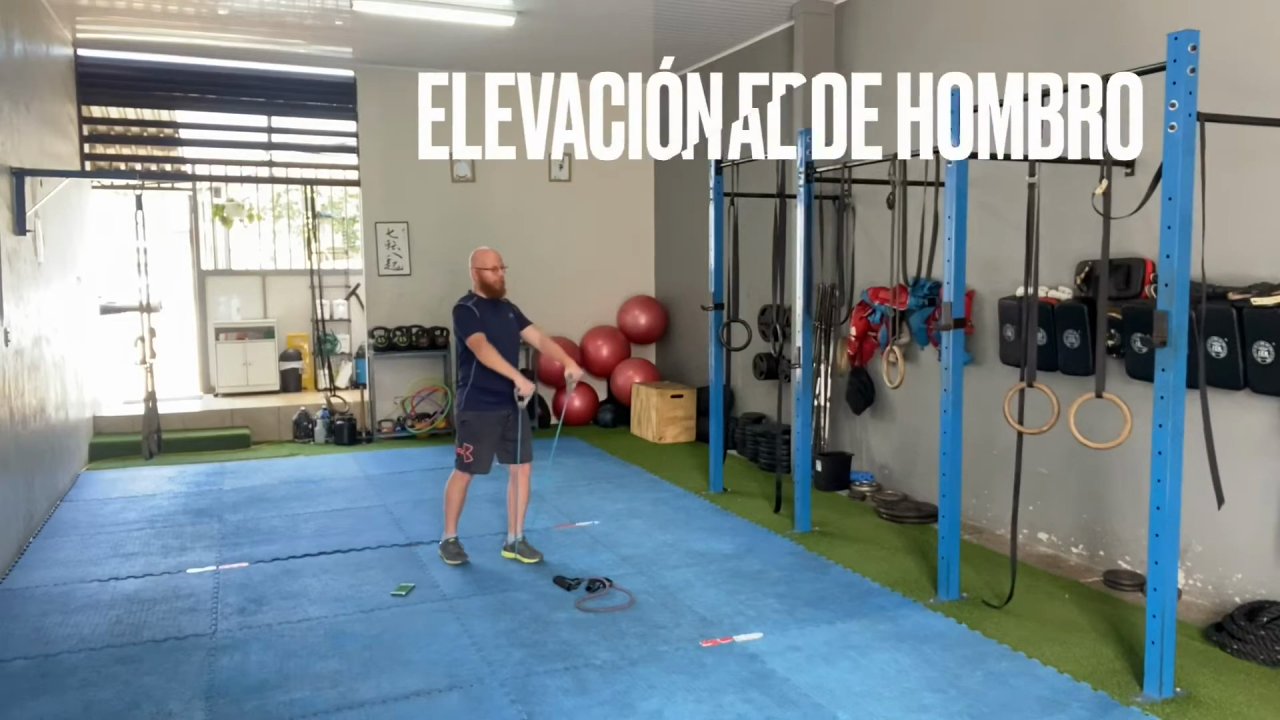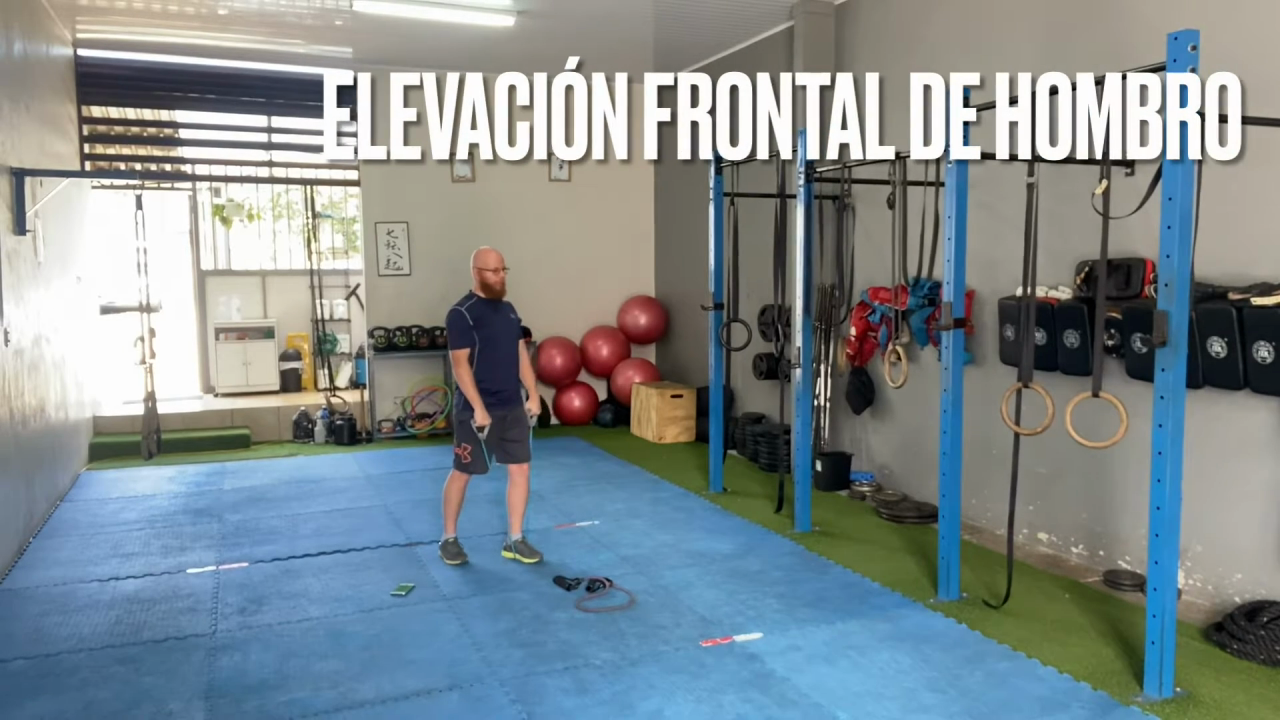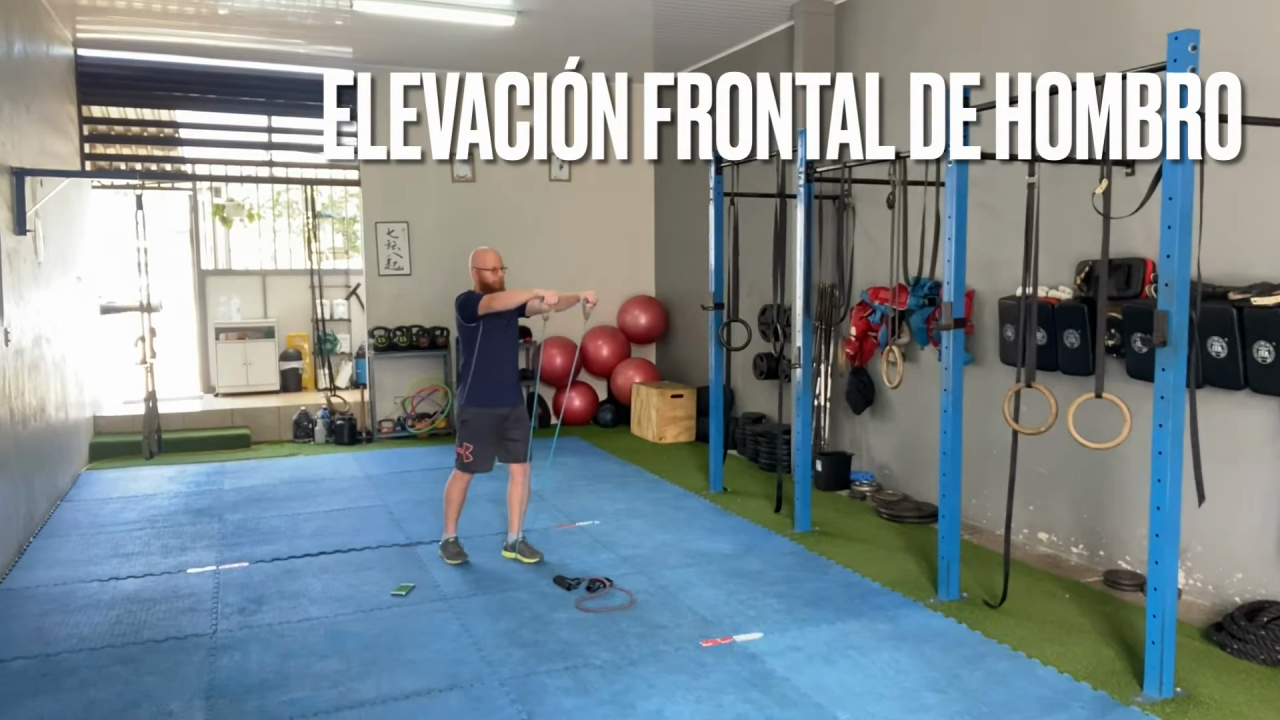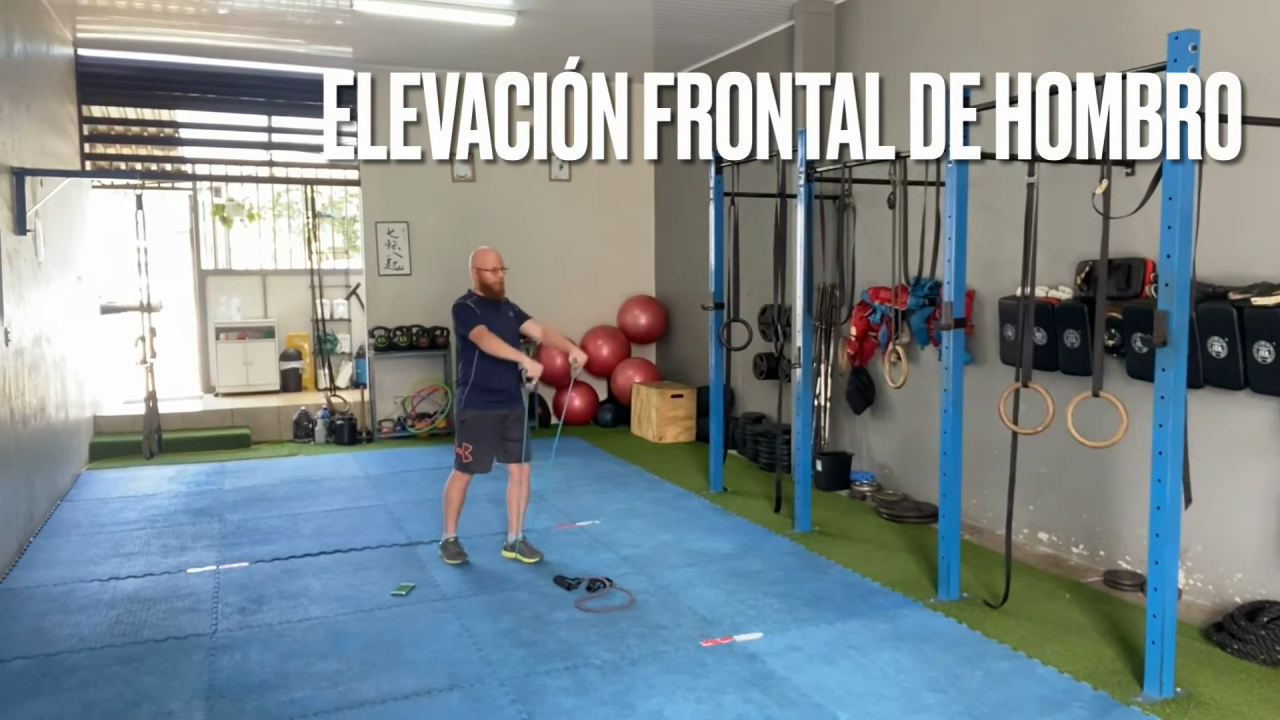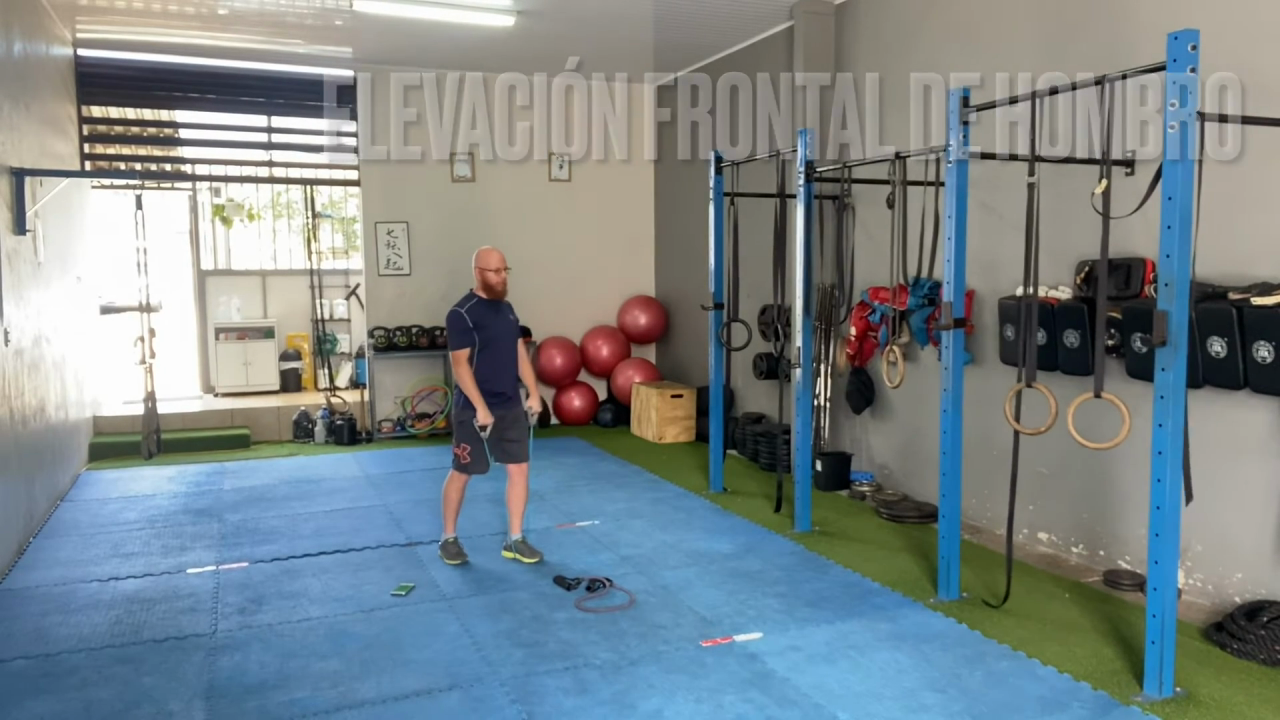
dt=1s
person 1, frame 1
left shoulder: (507, 308)
right shoulder: (465, 309)
left elbow: (537, 337)
right elbow: (482, 348)
left wrist: (568, 361)
right wrist: (518, 376)
left hip: (513, 405)
right hip: (477, 408)
left knee: (522, 469)
right knee: (464, 472)
left ankle: (514, 540)
right ankle: (449, 538)
person 1, frame 2
left shoulder: (509, 309)
right shoulder: (462, 313)
left elbow: (521, 355)
right elbow: (460, 365)
left wrist: (533, 395)
right wrist: (478, 408)
left hip: (513, 406)
right hip: (476, 409)
left knee: (520, 469)
right knee: (462, 473)
left ankle: (515, 539)
right ankle: (449, 538)
person 1, frame 3
left shoulder: (510, 303)
right shoulder: (467, 303)
left elbow: (547, 306)
right elbow: (494, 303)
left wrist: (577, 298)
right wrist: (537, 293)
left hip: (513, 403)
right hip: (477, 407)
left knee: (521, 469)
right knee: (464, 472)
left ankle: (514, 539)
right ankle: (449, 538)
person 1, frame 4
left shoulder: (507, 306)
right shoulder: (464, 308)
left elbow: (539, 332)
right elbow: (484, 340)
left wrist: (570, 348)
right wrist: (524, 359)
left hip: (513, 404)
right hip: (476, 408)
left knee: (521, 469)
right knee: (463, 473)
left ankle: (514, 539)
right ankle: (449, 538)
person 1, frame 5
left shoulder: (507, 308)
right shoulder: (462, 313)
left elbow: (520, 353)
right elbow: (460, 364)
left wrist: (533, 394)
right wrist: (480, 408)
left hip: (511, 406)
right hip: (474, 409)
left knee: (519, 469)
right knee: (462, 473)
left ankle: (514, 539)
right ankle: (448, 538)
